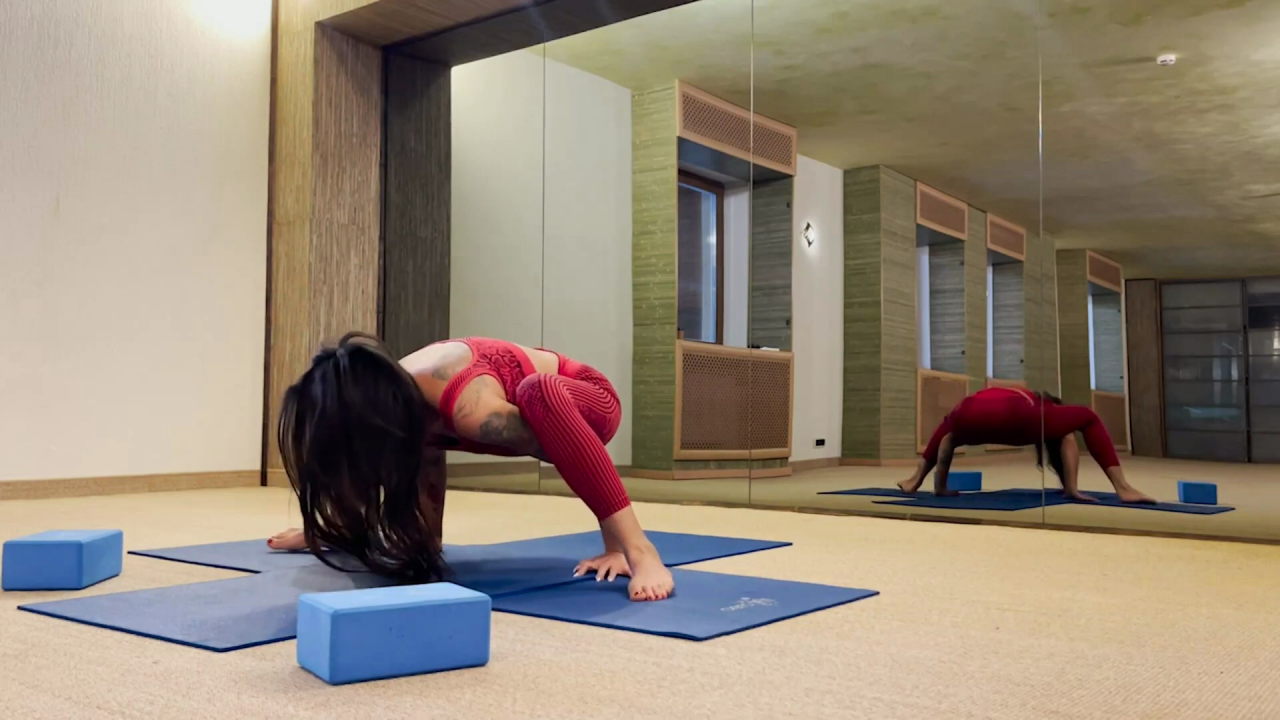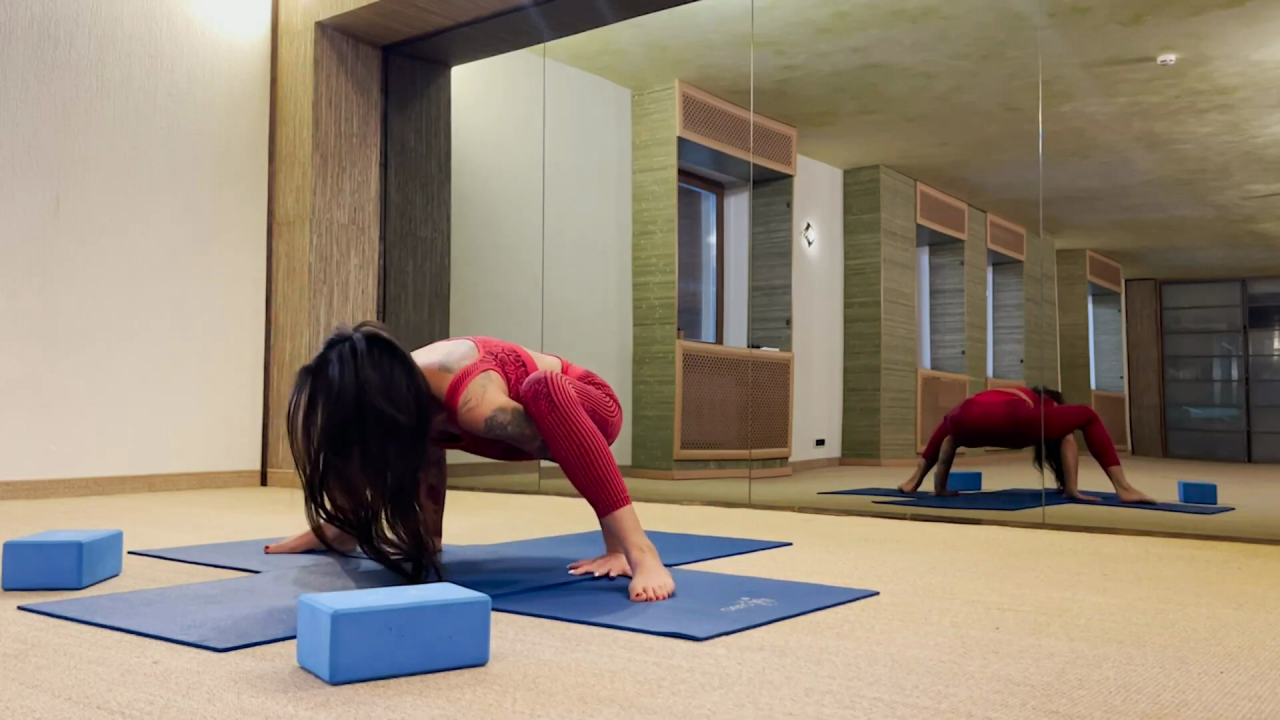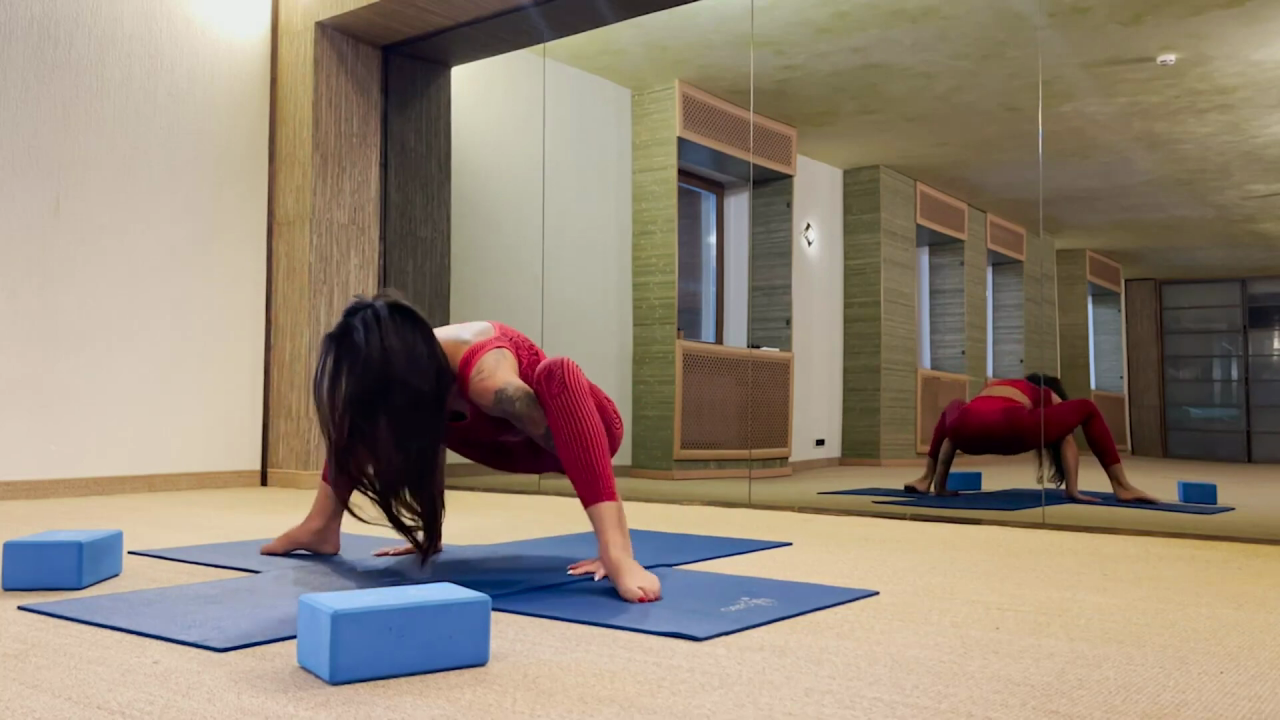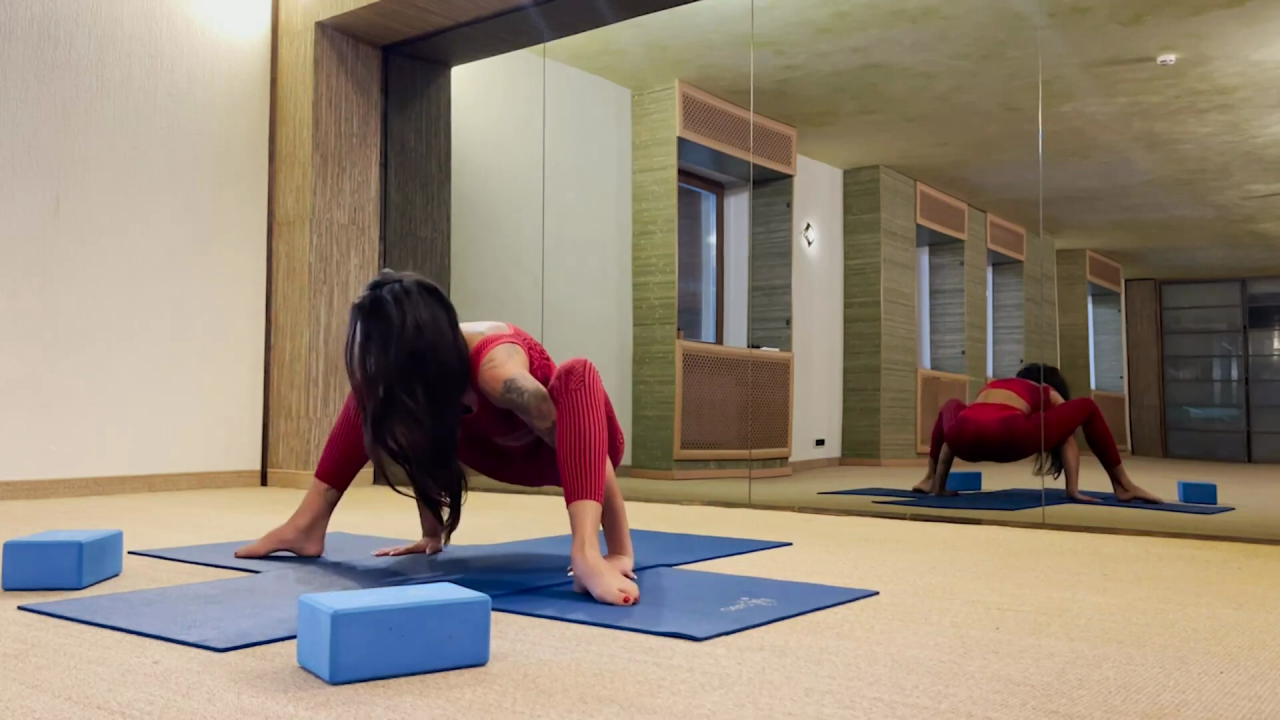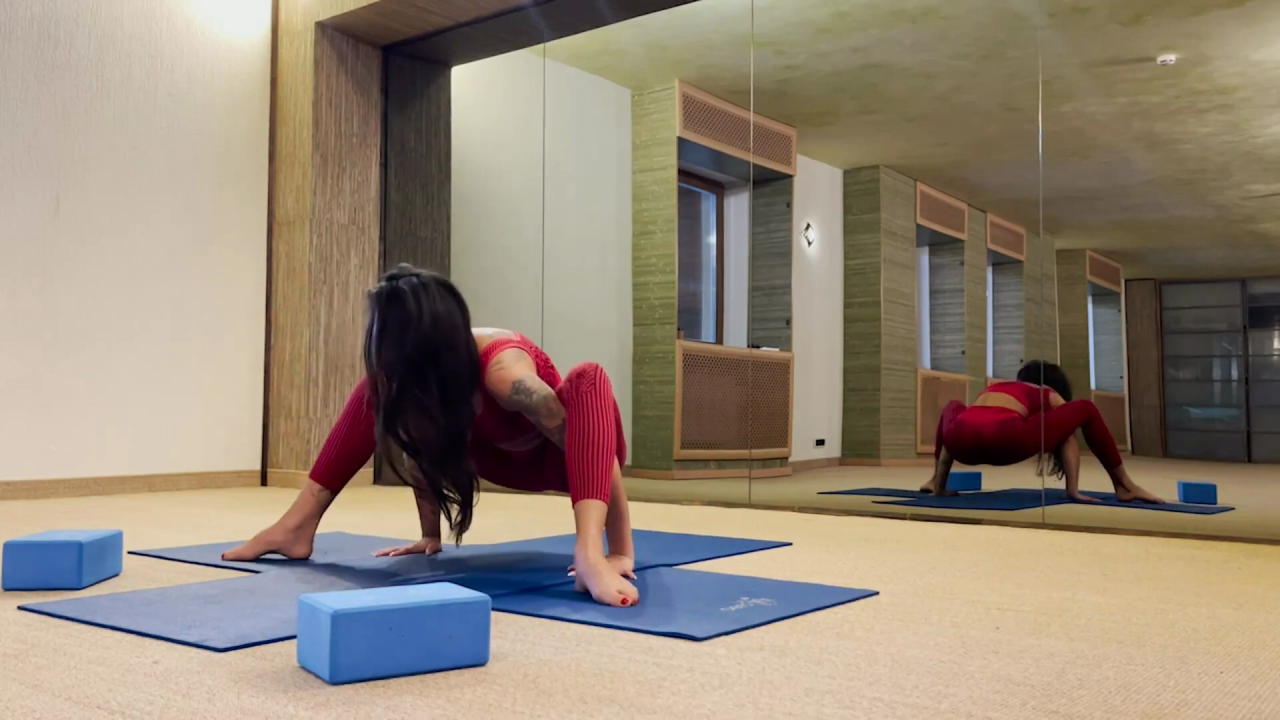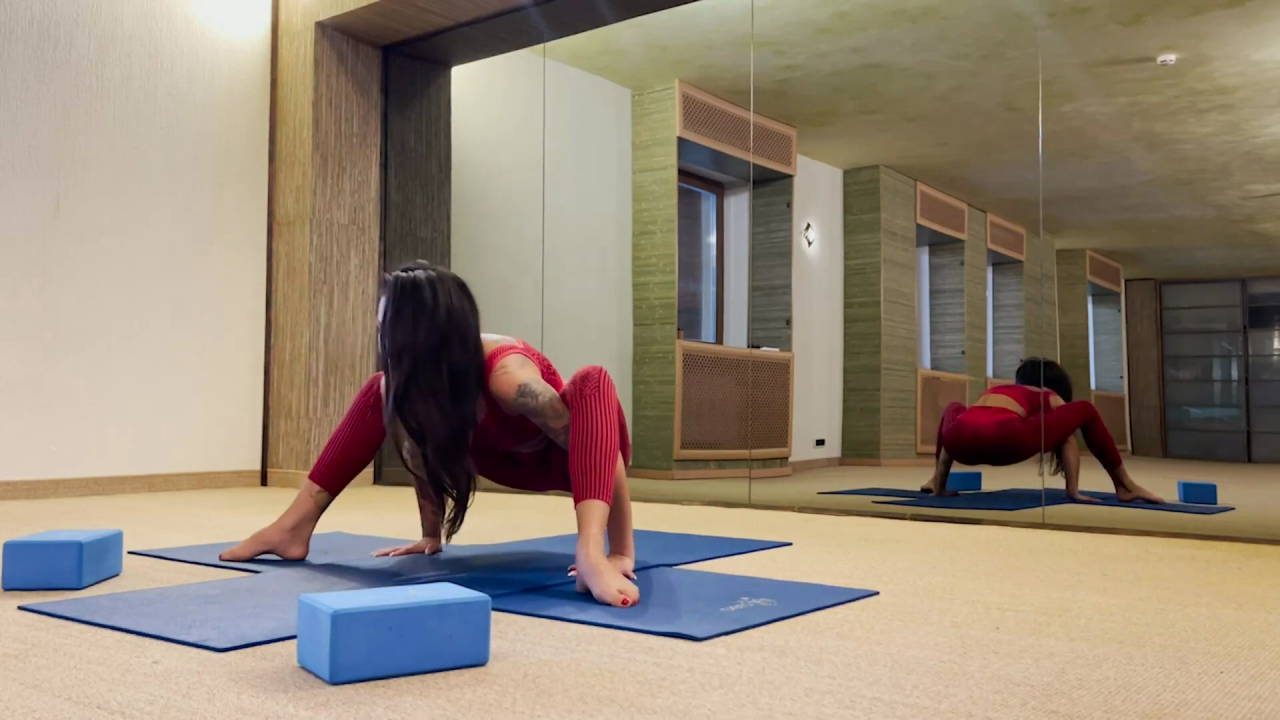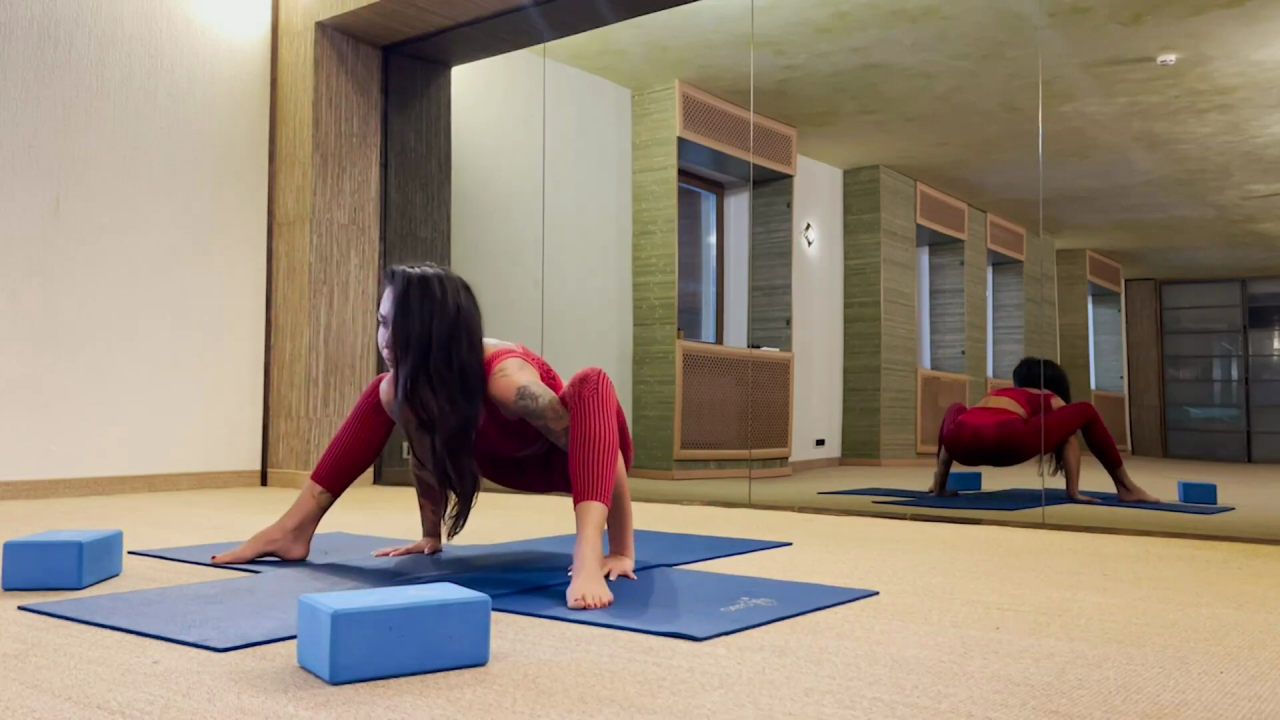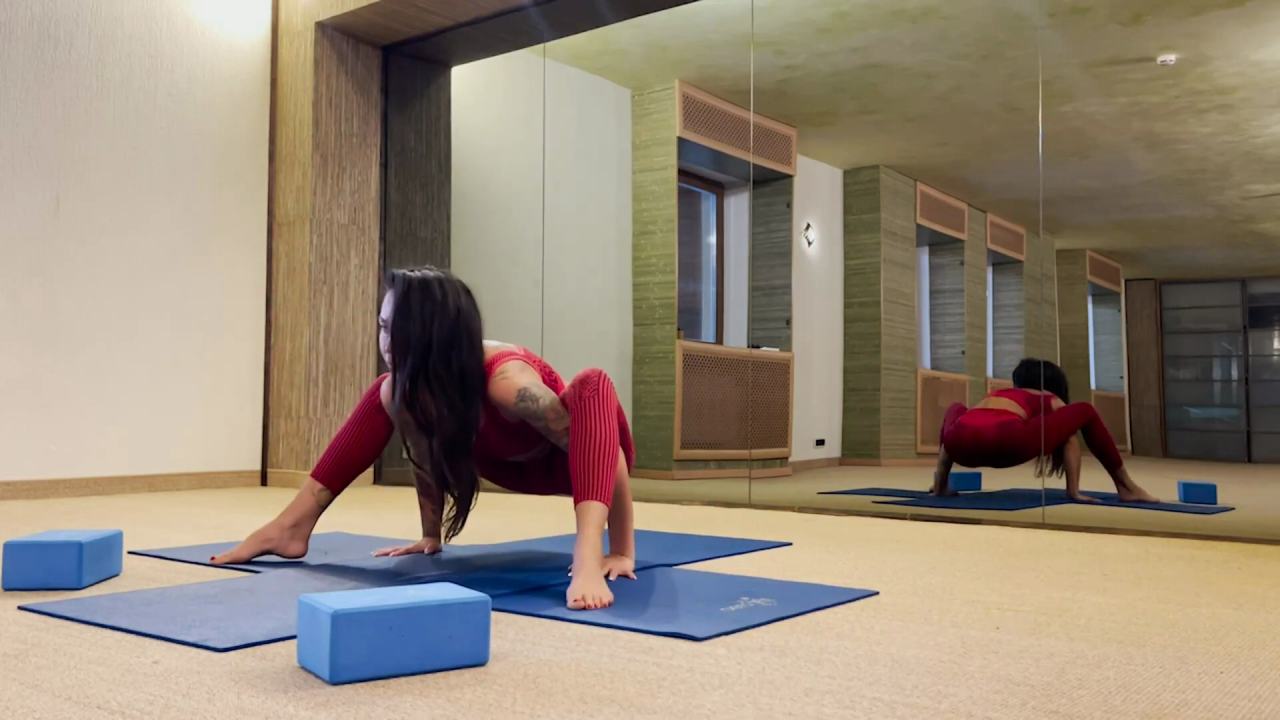
dt=0.3s
person 1, frame 1
left shoulder: (470, 409)
right shoulder: (391, 396)
left elbow: (576, 457)
right elbow: (429, 451)
left wrist: (627, 548)
right wrist: (430, 534)
left hip: (585, 401)
right hip: (531, 415)
left knee: (539, 393)
left ankle: (639, 549)
right ankle: (332, 530)
person 1, frame 2
left shoulder: (475, 402)
right shoulder: (403, 392)
right elbow: (429, 457)
left wrist: (624, 550)
right wrist: (430, 536)
left hip: (585, 411)
right hip: (533, 420)
left knee: (544, 391)
left ankle: (641, 553)
right ankle: (341, 531)
person 1, frame 3
left shoulder: (486, 378)
right shoulder: (412, 372)
left elbow: (583, 455)
right elbow: (427, 450)
left wrist: (616, 554)
right wrist: (430, 535)
left hip: (581, 421)
right hip: (511, 439)
left knee: (558, 375)
right knee: (372, 413)
left ankle: (618, 552)
right ankle: (323, 527)
person 1, frame 4
left shoulder: (496, 369)
right shoulder: (403, 374)
left elbow: (596, 456)
right elbow: (418, 450)
left wrist: (619, 553)
right wrist: (431, 536)
left hip: (563, 451)
right hip: (506, 453)
left knee: (578, 377)
right knee: (375, 393)
left ankle: (587, 554)
right ankle: (309, 527)
person 1, frame 5
left shoulder: (504, 372)
right shoulder: (404, 378)
left elbow: (600, 454)
right elbow: (418, 449)
left wrist: (620, 553)
right wrist: (430, 536)
left hip: (564, 457)
right hip: (506, 457)
left knee: (587, 380)
right knee: (374, 394)
left ankle: (590, 554)
right ankle: (299, 527)
person 1, frame 6
left shoulder: (507, 376)
right shoulder: (400, 384)
left elbow: (605, 452)
right elbow: (421, 452)
left wrist: (620, 554)
right wrist: (431, 536)
left hip: (566, 459)
right hip: (509, 459)
left knee: (590, 383)
right knee: (379, 391)
left ankle: (591, 552)
right ankle: (295, 528)
person 1, frame 7
left shoulder: (505, 379)
right shoulder: (399, 386)
left elbow: (607, 454)
right elbow: (425, 454)
left wrist: (621, 552)
right wrist: (431, 534)
left hip: (567, 460)
right hip: (511, 461)
left knee: (591, 385)
right knee: (381, 395)
left ankle: (588, 557)
right ankle: (296, 529)
person 1, frame 8
left shoulder: (506, 382)
right shoulder: (401, 388)
left elbow: (610, 454)
right elbow: (426, 455)
left wrist: (621, 553)
right wrist: (430, 536)
left hip: (571, 462)
right hip: (514, 464)
left knee: (592, 386)
right knee: (384, 397)
left ankle: (587, 555)
right ankle: (294, 526)
person 2, frame 1
right shoulder: (1046, 409)
left elbow: (947, 439)
right elbow: (1067, 438)
left wrist: (940, 486)
right wrist: (1071, 488)
left hip: (968, 416)
right hip: (1011, 417)
left knee: (950, 423)
right knee: (1088, 418)
left ankle: (915, 481)
right ankle: (1122, 488)
person 2, frame 2
right shoulder: (1051, 407)
left elbow: (949, 439)
right elbow: (1067, 438)
left wrist: (940, 486)
right wrist: (1072, 488)
left hip: (968, 421)
right hip: (1011, 419)
left knee: (951, 421)
right knee: (1087, 417)
left ankle: (914, 481)
right ankle: (1123, 488)
person 2, frame 3
left shoulder: (994, 387)
right shoulder: (1051, 398)
left elbow: (949, 438)
right elbow: (1066, 438)
left wrist: (939, 486)
right wrist: (1072, 488)
left hip: (967, 428)
right hip: (1009, 427)
left knee: (952, 409)
right knee: (1087, 410)
left ankle: (926, 480)
right ankle: (1121, 486)
person 2, frame 4
left shoulder: (993, 386)
right shoulder: (1051, 394)
right elbow: (1068, 437)
left wrist: (939, 485)
right wrist: (1073, 490)
left hip: (966, 437)
right hip: (1009, 437)
left knee: (952, 407)
right knee: (1087, 408)
left ankle: (929, 480)
right ankle: (1123, 487)
person 2, frame 5
left shoulder: (993, 388)
right shoulder: (1052, 396)
right elbow: (1068, 438)
left wrist: (940, 485)
right wrist: (1073, 490)
left hip: (962, 440)
right hip: (1006, 438)
left knee: (952, 408)
right knee: (1086, 409)
left ankle: (935, 480)
right ankle: (1124, 486)
person 2, frame 6
left shoulder: (995, 391)
right shoulder: (1051, 397)
right elbow: (1069, 439)
left wrist: (939, 484)
right wrist: (1073, 490)
left hip: (961, 441)
right hip: (1005, 440)
left knee: (954, 409)
right knee: (1085, 411)
left ankle: (936, 483)
right ankle: (1124, 487)
person 2, frame 7
left shoulder: (997, 393)
right shoulder: (1052, 399)
right elbow: (1070, 439)
left wrist: (939, 485)
right wrist: (1073, 491)
left hip: (962, 441)
right hip: (1006, 440)
left knee: (955, 410)
right knee: (1085, 412)
left ankle: (940, 484)
right ankle: (1125, 487)
person 2, frame 8
left shoulder: (995, 395)
right shoulder: (1052, 401)
left elbow: (949, 438)
right elbow: (1070, 440)
left wrist: (939, 485)
right wrist: (1074, 491)
left hip: (962, 443)
right hip: (1007, 442)
left knee: (956, 410)
right knee: (1085, 412)
left ankle: (942, 486)
right ankle: (1125, 487)
